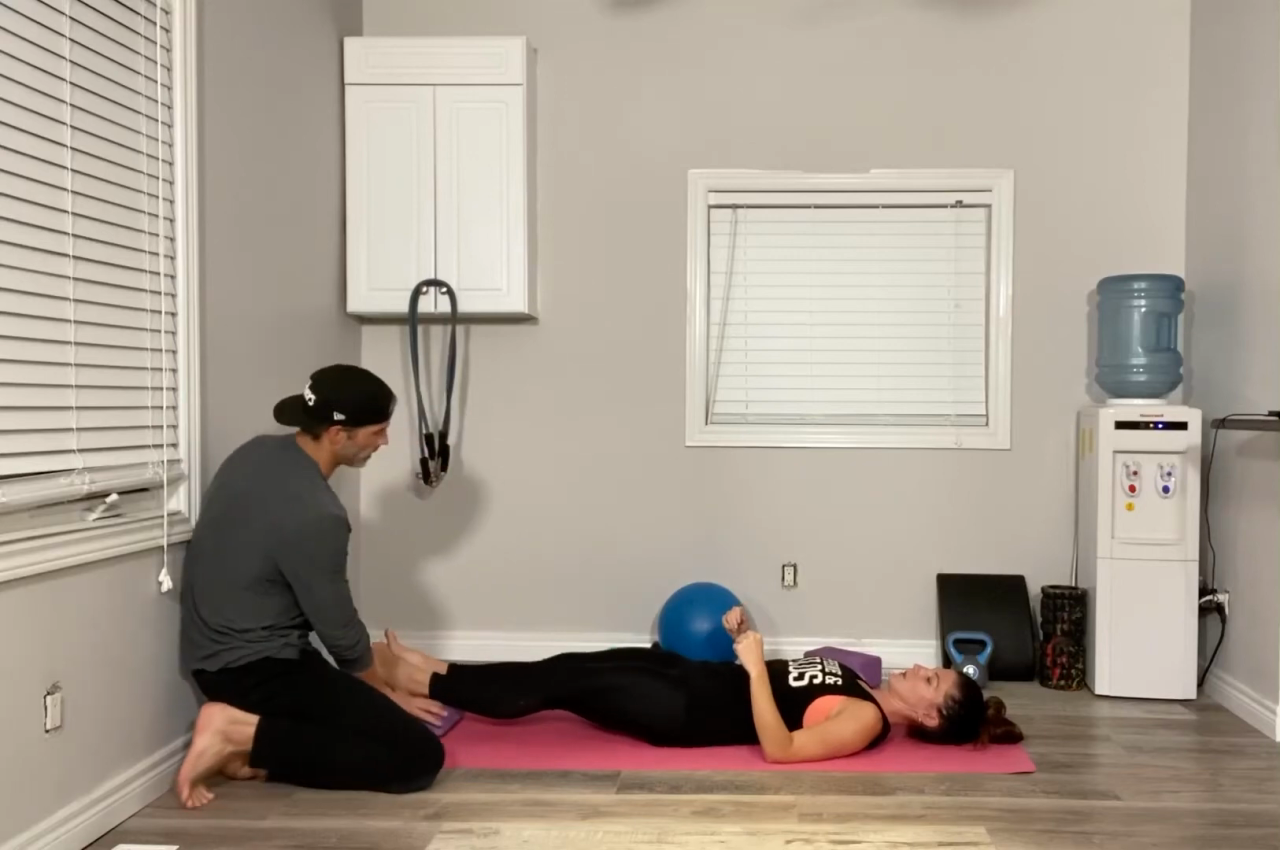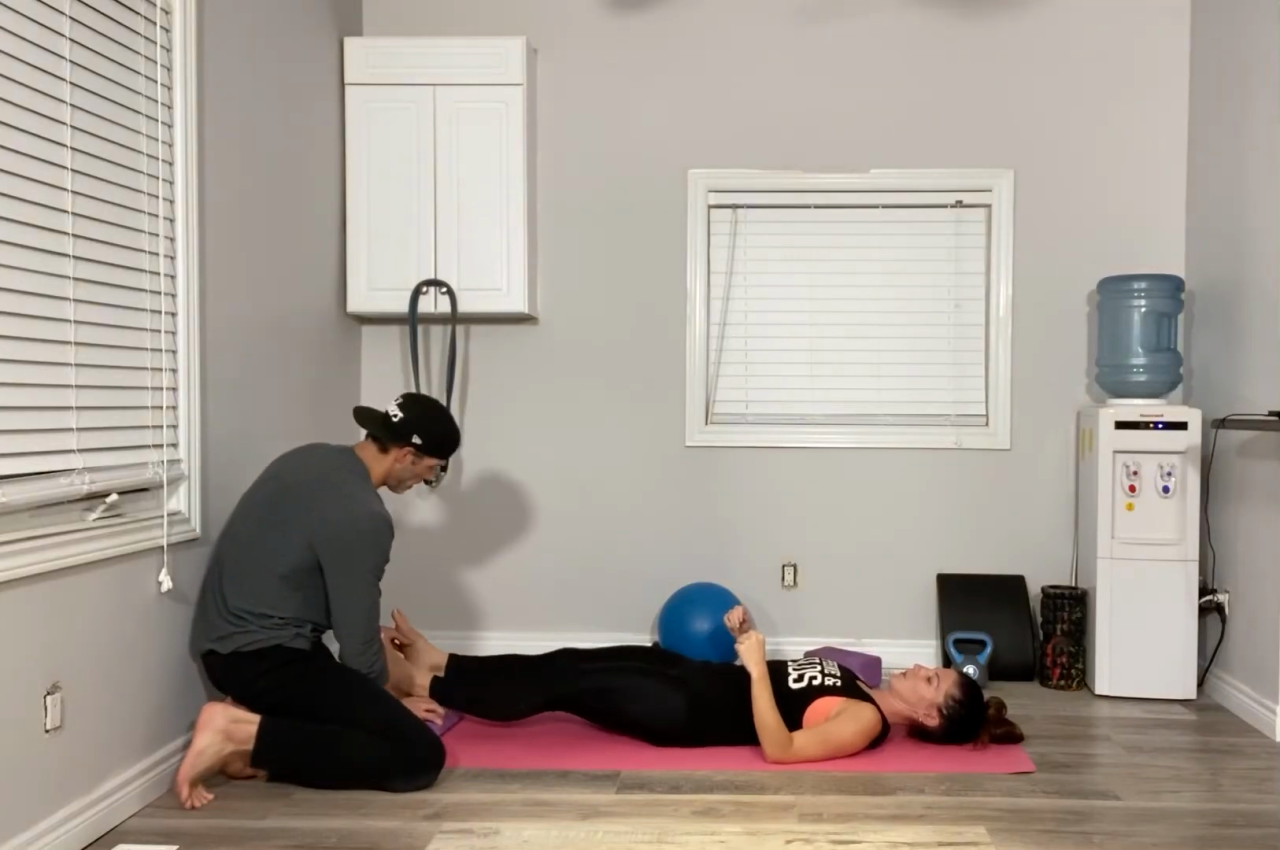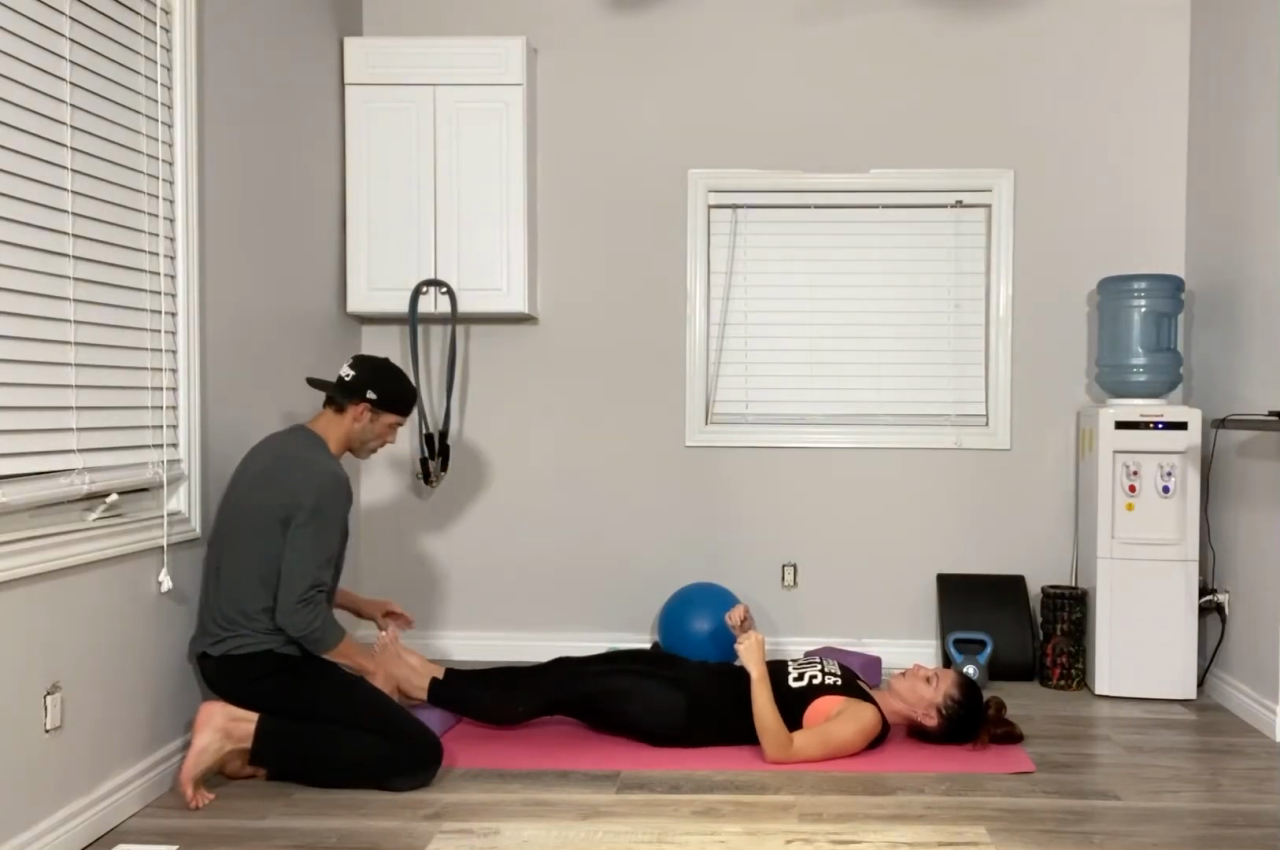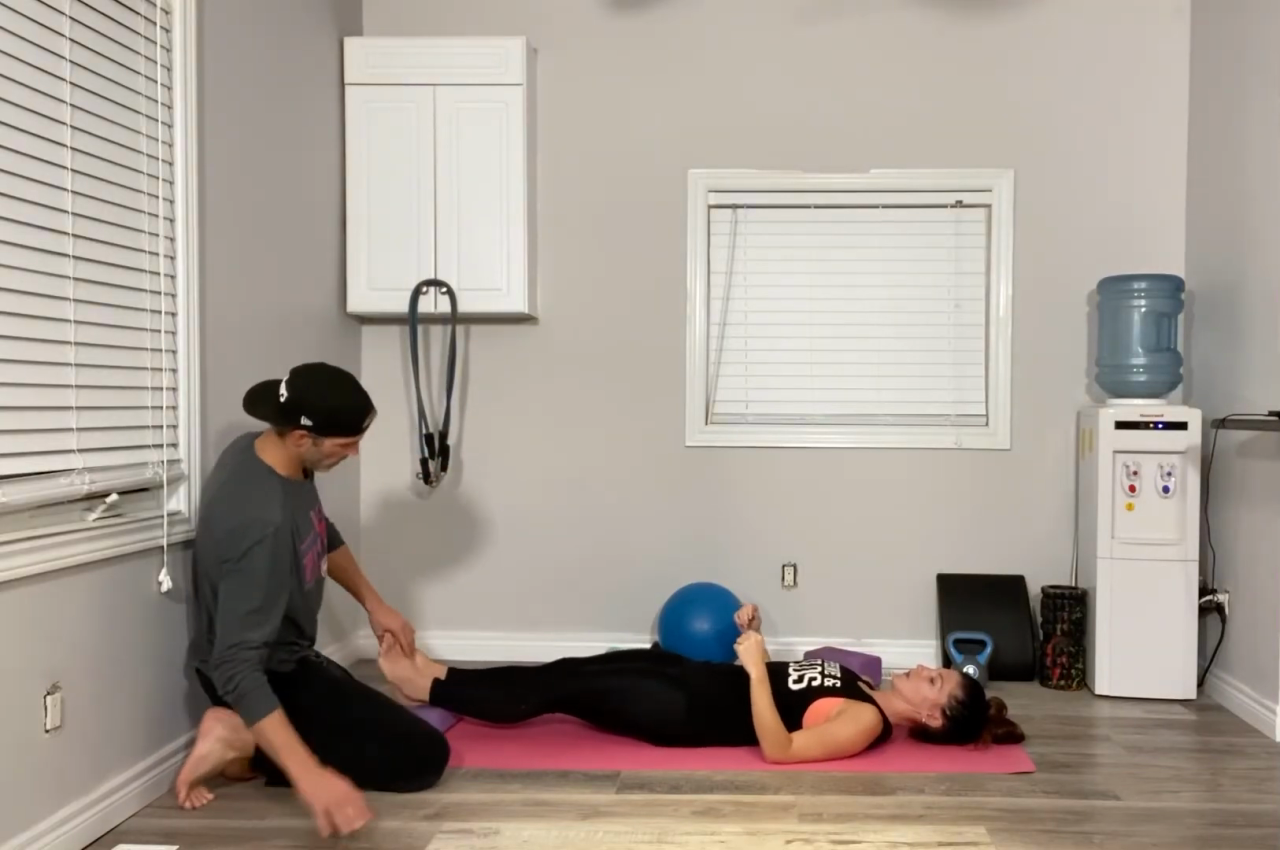
dt=1s
person 1, frame 1
left shoulder: (866, 722)
right shoulder: (860, 688)
left elbow: (778, 746)
left wrist: (756, 666)
right wrist: (746, 637)
left hip: (699, 714)
right hip: (703, 678)
left knee: (568, 686)
right knee: (569, 665)
left ankle: (427, 685)
right ankle: (436, 671)
person 1, frame 2
left shoulder: (866, 722)
right shoulder: (862, 690)
left elbow: (779, 747)
left wrist: (755, 664)
right wrist: (749, 638)
left hip: (700, 714)
right hip: (704, 677)
left knee: (569, 687)
right knee: (571, 663)
left ankle: (425, 687)
right ankle: (440, 663)
person 1, frame 3
left shoulder: (865, 723)
right shoulder: (861, 690)
left elbow: (778, 747)
left wrist: (753, 667)
right wrist: (749, 638)
left hip: (700, 714)
right hip: (705, 678)
left knee: (567, 694)
right knee: (571, 669)
left ankle: (427, 689)
right ankle: (438, 676)
person 1, frame 4
left shoulder: (867, 723)
right shoulder: (865, 691)
left elbow: (778, 748)
left wrist: (754, 666)
right wrist: (753, 638)
left hip: (699, 714)
right hip: (705, 677)
left knee: (567, 692)
right knee: (575, 669)
left ankle: (429, 689)
right ankle: (443, 675)
person 2, frame 1
left shoulder: (260, 452)
right shoulder: (313, 516)
right elbow: (339, 627)
right wrist: (385, 691)
left hip: (221, 655)
right hip: (255, 667)
left knee: (361, 716)
right knee: (419, 757)
left ankle: (248, 729)
right ankle: (241, 733)
person 2, frame 2
left shoulder: (313, 459)
right shoulder: (362, 517)
right elbow: (358, 646)
left wrist: (394, 669)
right wrist: (391, 700)
left hip: (228, 643)
right hip: (262, 654)
left knee: (363, 718)
right knee: (420, 757)
left ankle: (252, 719)
right ankle: (243, 735)
person 2, frame 3
left shoulder: (281, 448)
right shoulder: (324, 480)
right elbow: (299, 612)
left wrist: (357, 604)
right wrist: (370, 667)
left hip: (229, 650)
right hip: (260, 660)
left knee: (368, 722)
right knee: (418, 755)
left ankle: (250, 737)
right ankle: (244, 733)
person 2, frame 4
left shoulder: (261, 451)
right shoulder: (260, 521)
left elbow: (325, 536)
right elbow: (237, 666)
left wrist: (371, 601)
right wrist: (308, 775)
left hip: (280, 653)
right hip: (269, 672)
left knee: (353, 696)
right knee: (424, 756)
left ankle: (252, 740)
right ankle: (241, 740)
